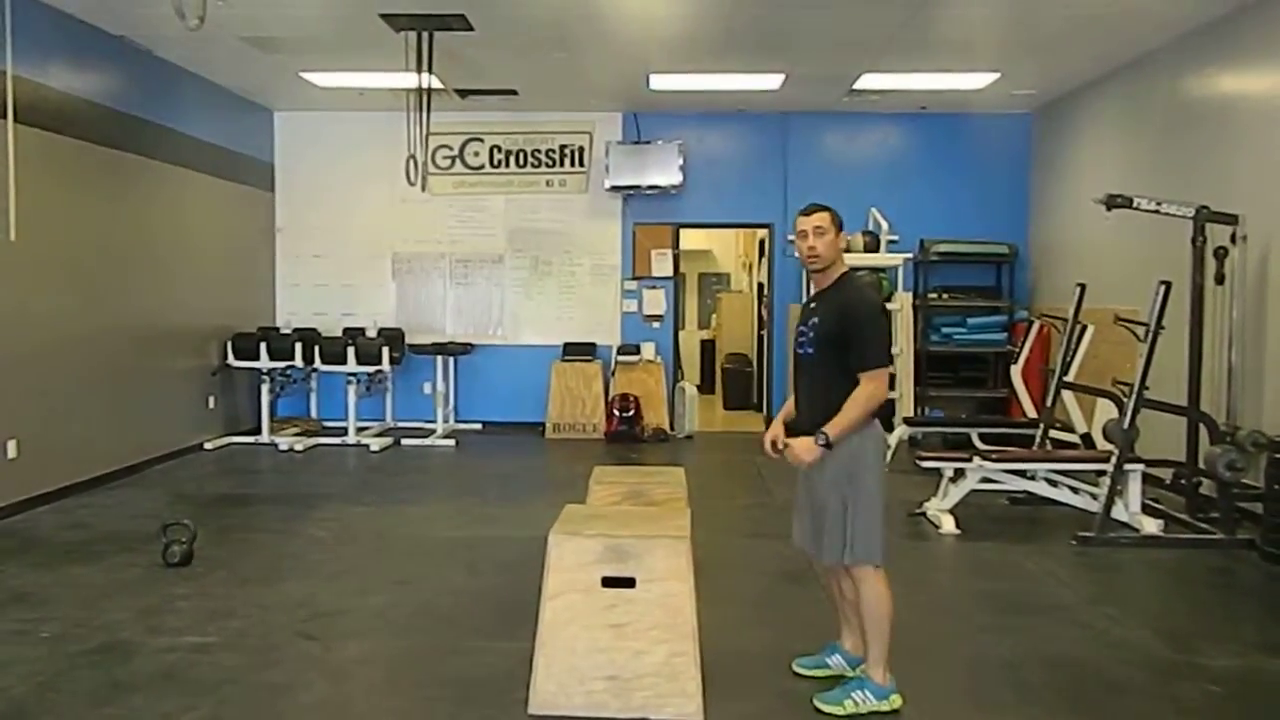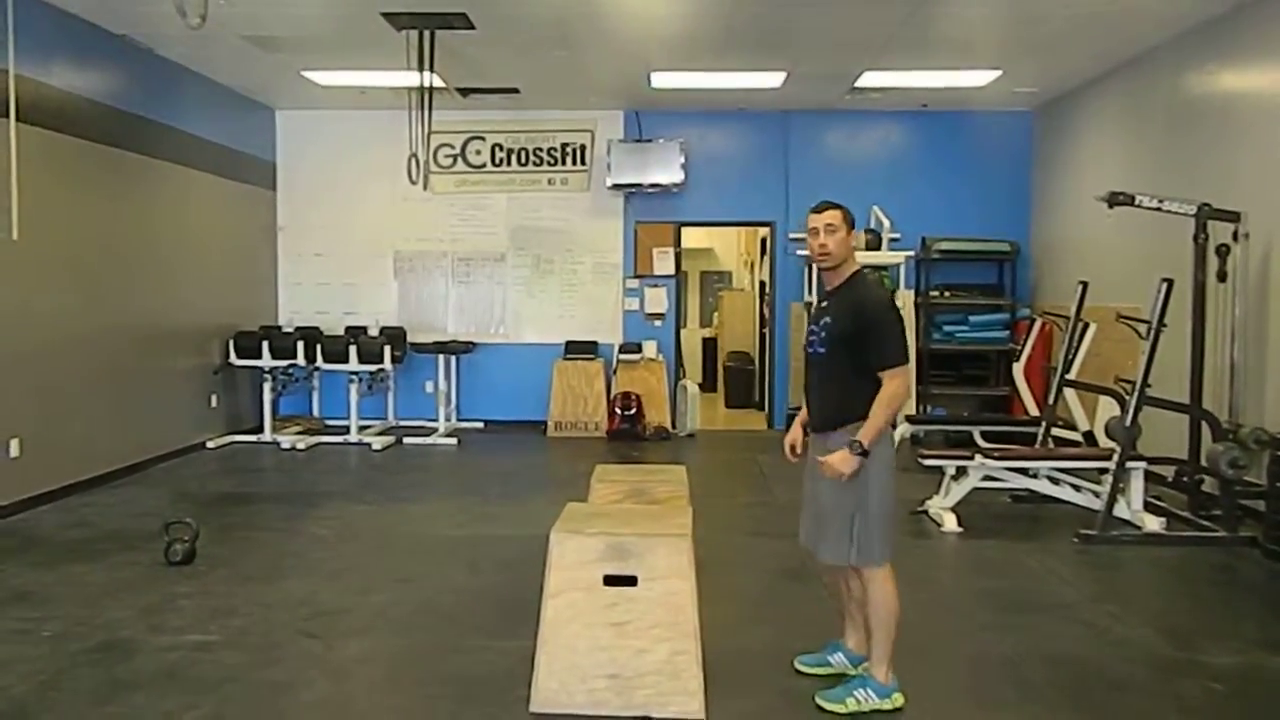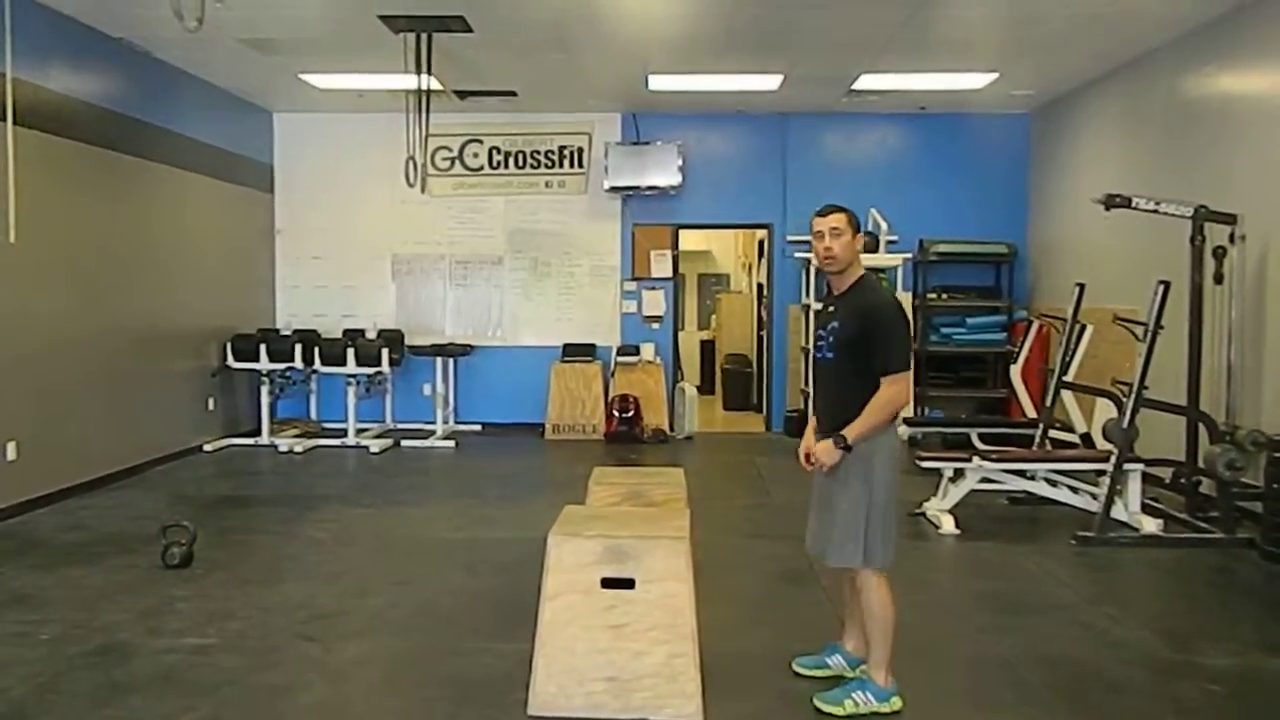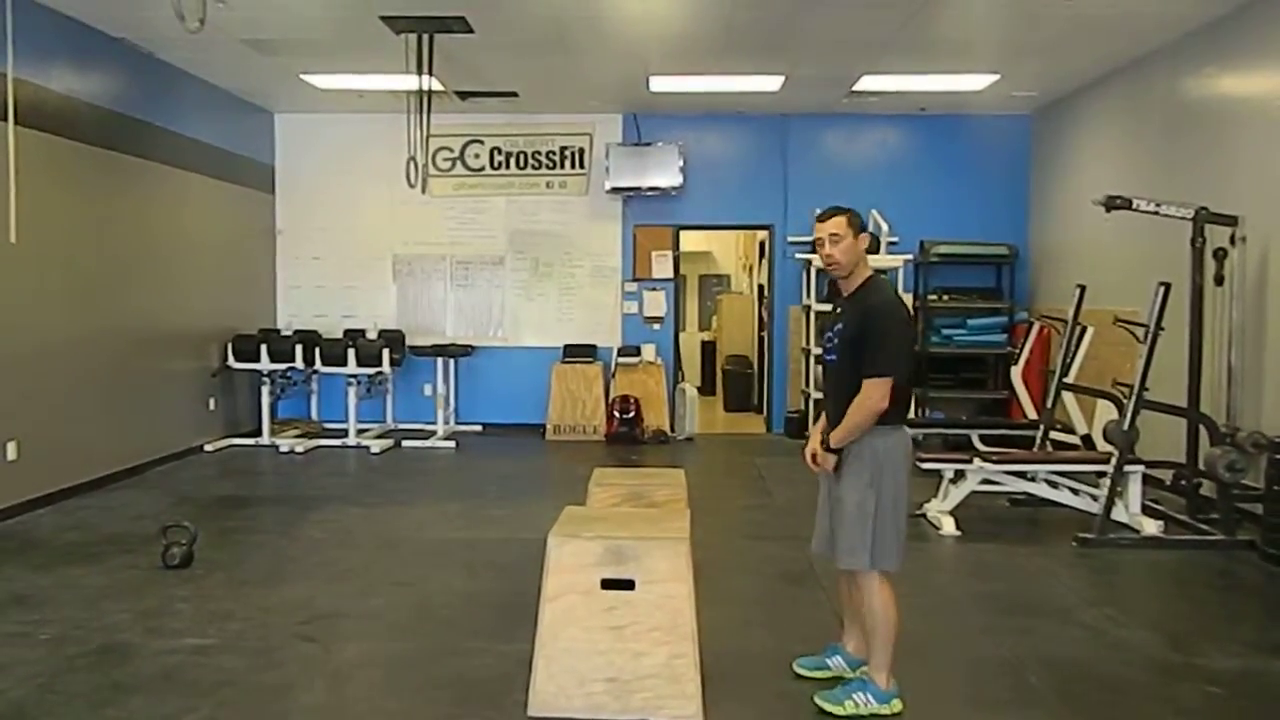
dt=0.2s
person 1, frame 1
left shoulder: (859, 303)
right shoulder: (814, 301)
left elbow: (875, 387)
left wrist: (820, 439)
right wrist: (783, 420)
left hip: (848, 444)
right hip: (821, 444)
left knee: (861, 561)
right knee: (827, 556)
right ankle: (851, 649)
person 1, frame 2
left shoulder: (871, 301)
right shoulder: (825, 300)
left elbow: (897, 384)
left wrist: (857, 448)
right wrist: (801, 422)
left hip: (857, 445)
right hip: (825, 441)
left knee: (868, 561)
right knee: (831, 554)
left ankle: (881, 680)
right ankle: (853, 646)
person 1, frame 3
left shoulder: (878, 306)
right shoulder: (830, 302)
left elbow: (896, 391)
left wrist: (841, 443)
right wrist: (813, 430)
left hip: (863, 449)
right hip: (835, 445)
left knee: (864, 564)
right knee: (832, 556)
right ankle: (852, 649)
person 1, frame 4
left shoulder: (882, 307)
right shoulder: (843, 302)
left elbow: (876, 397)
left wrist: (834, 444)
right wrist: (820, 431)
left hip: (874, 447)
right hip: (846, 446)
left knee: (868, 567)
right knee: (846, 559)
right ankle: (853, 650)
